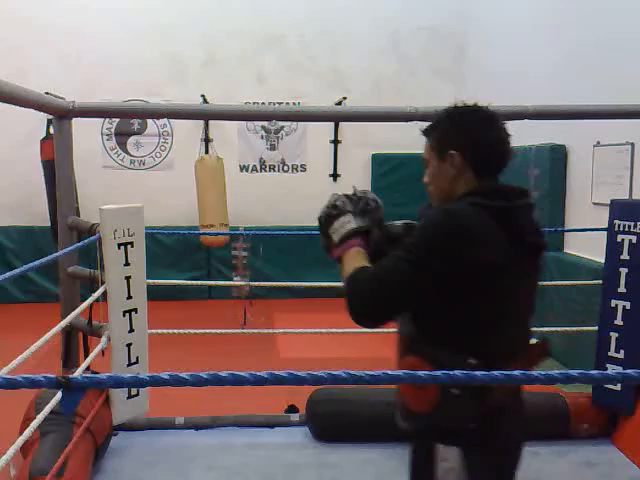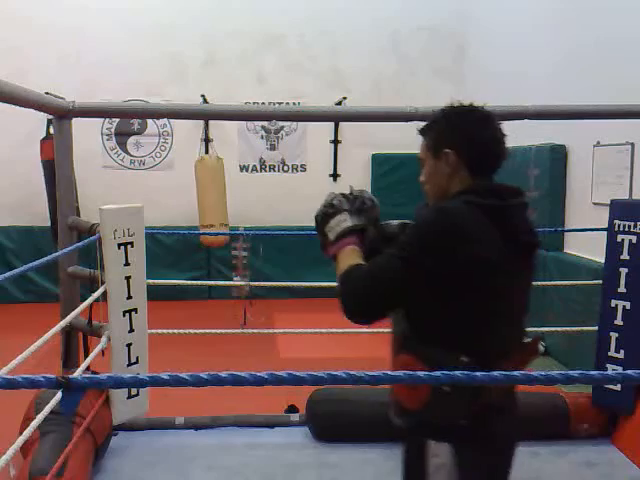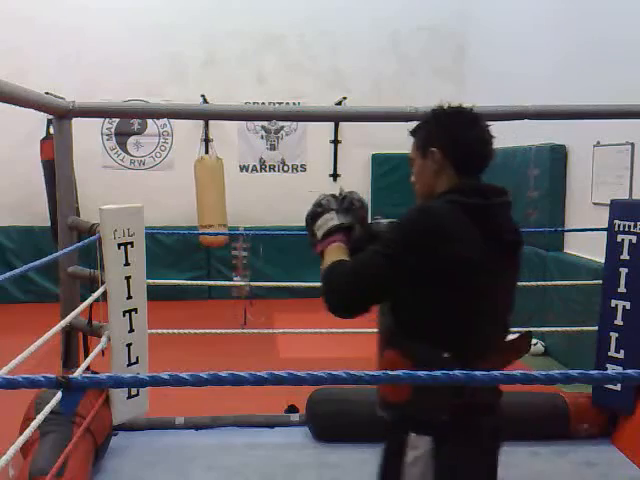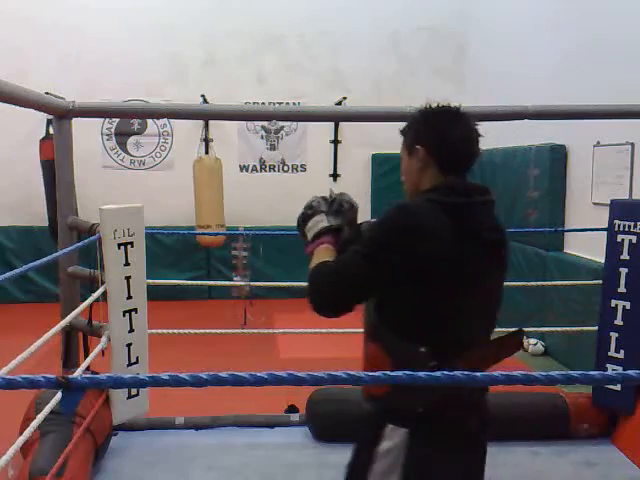
dt=0.1s
person 1, frame 1
left shoulder: (454, 226)
right shoulder: (512, 226)
left elbow: (369, 305)
left wrist: (349, 241)
right wrist: (378, 236)
left hip: (457, 428)
right hip: (495, 418)
person 1, frame 2
left shoulder: (447, 224)
right shoulder: (506, 225)
left elbow: (363, 301)
left wrist: (345, 239)
right wrist: (374, 235)
left hip: (451, 424)
right hip: (488, 415)
person 1, frame 3
left shoulder: (429, 222)
right shoulder: (498, 227)
left elbow: (346, 297)
left wrist: (332, 236)
right wrist: (365, 237)
left hip: (432, 422)
right hip: (478, 414)
person 1, frame 4
left shoulder: (410, 220)
right shoulder: (484, 226)
left elbow: (329, 297)
left wrist: (321, 237)
right wrist: (355, 238)
left hip: (414, 416)
right hip: (465, 411)
